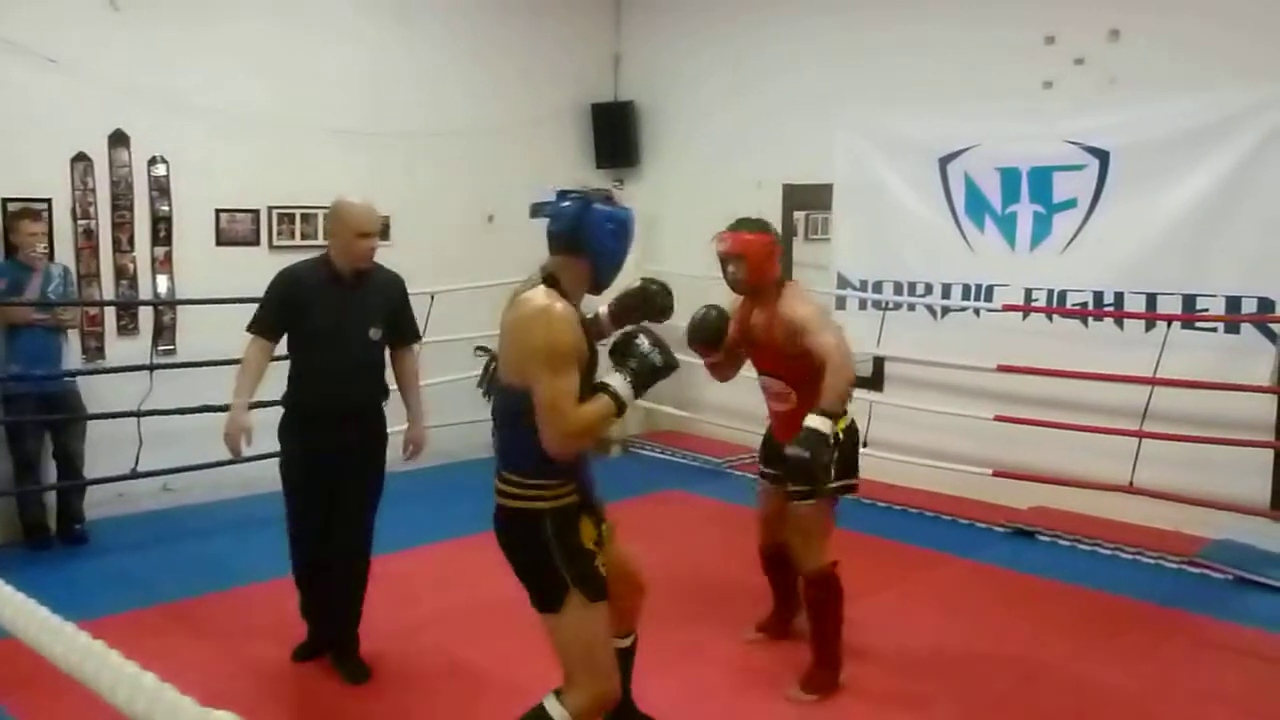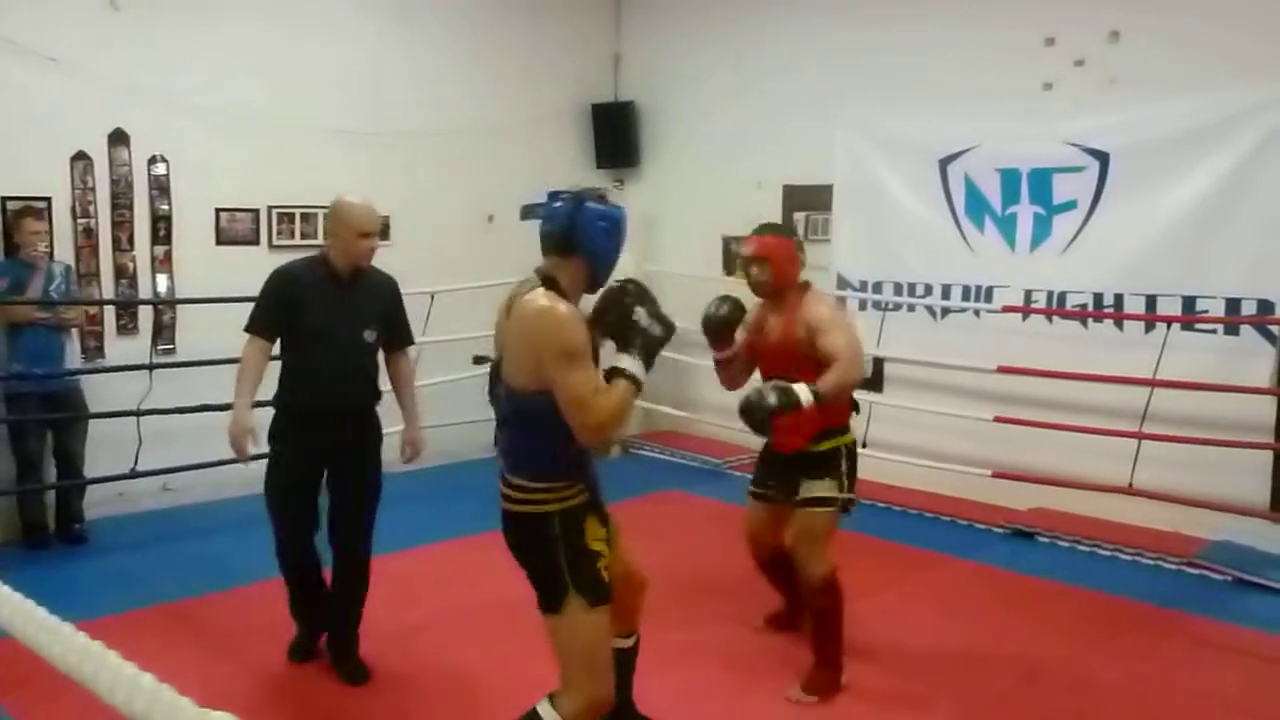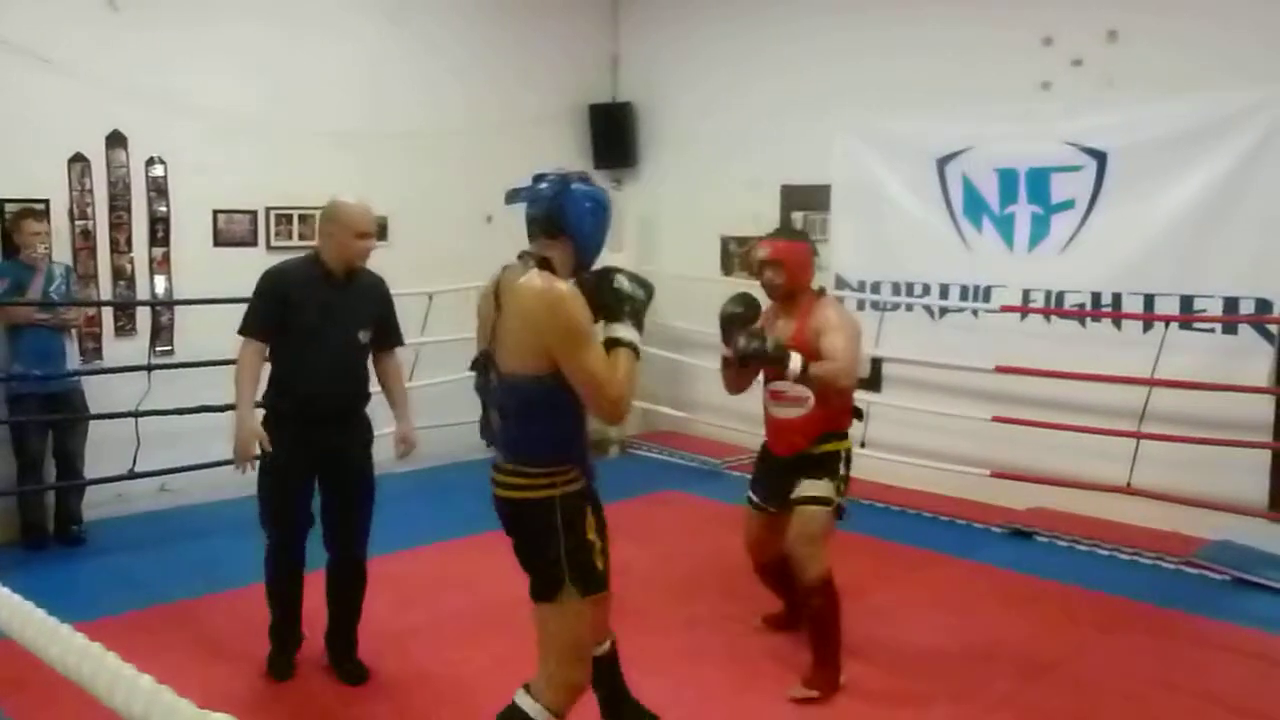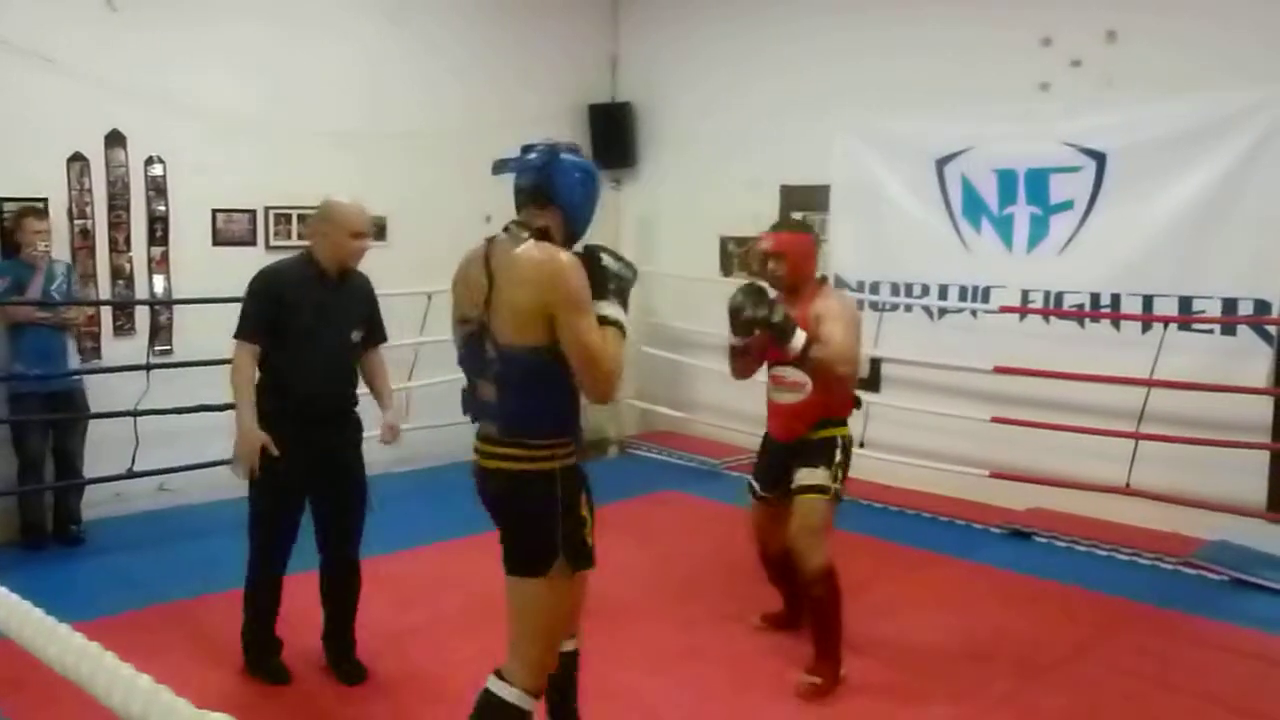
dt=0.1s
person 1, frame 1
left shoulder: (537, 299)
right shoulder: (550, 316)
right elbow: (563, 437)
left wrist: (613, 317)
right wrist: (626, 376)
left hip: (555, 497)
right hip: (541, 512)
left knee: (626, 585)
person 1, frame 2
left shoulder: (523, 302)
right shoulder: (552, 316)
right elbow: (594, 428)
left wrist: (600, 322)
right wrist: (634, 354)
left hip: (531, 494)
right hip: (552, 511)
left knee: (627, 586)
person 1, frame 3
left shoulder: (501, 287)
right shoulder: (555, 297)
right elbow: (612, 406)
right wrist: (624, 322)
left hip: (522, 482)
right hip: (549, 496)
left knee: (595, 592)
person 1, frame 4
left shoulder: (474, 265)
right shoulder: (556, 268)
right elbow: (602, 384)
right wrist: (610, 302)
left hip: (495, 463)
right hip: (541, 472)
left knee: (553, 616)
right knee: (535, 659)
person 2, frame 1
left shoulder: (389, 286)
right shoulder: (295, 282)
left elbow: (403, 354)
right elbow: (261, 344)
left wrist: (416, 418)
right wrist: (239, 407)
left hip: (364, 429)
right hip: (304, 427)
left knee: (352, 539)
right knee: (307, 536)
left ankle: (345, 642)
right ankle: (319, 628)
person 2, frame 2
left shoulder: (382, 288)
right shoulder: (290, 281)
left elbow: (397, 355)
right elbow: (257, 347)
left wrist: (412, 419)
right wrist: (242, 410)
left hip: (358, 429)
right hip: (296, 429)
left knee: (353, 542)
right knee: (292, 534)
left ankle: (344, 645)
right ankle: (310, 624)
person 2, frame 3
left shoulder: (373, 289)
right shoulder: (283, 281)
left elbow: (385, 356)
right elbow: (253, 349)
left wrist: (403, 416)
right wrist: (245, 416)
left hip: (348, 430)
right hip: (288, 430)
left knee: (349, 543)
right knee: (284, 539)
left ankle: (343, 646)
right ankle: (283, 639)
person 2, frame 4
left shoulder: (359, 287)
right shoulder: (275, 281)
left elbow: (370, 352)
right elbow: (245, 355)
left wrist: (388, 406)
right wrist: (246, 423)
left hip: (338, 428)
right hip: (281, 432)
left knee: (343, 541)
right knee: (271, 542)
left ankle: (341, 648)
right ankle: (259, 647)
person 3, frame 1
left shoulder: (797, 309)
right shoulder: (744, 308)
left elbow: (841, 363)
right elbow: (725, 371)
left wrist: (815, 432)
right wrist: (708, 346)
left hip: (822, 436)
right hip: (783, 433)
left knee: (808, 548)
right knee: (769, 530)
left ankle: (826, 663)
right ankle: (784, 612)
person 3, frame 2
left shoulder: (819, 310)
right shoulder: (756, 314)
left elbow: (851, 367)
right elbow: (732, 380)
left wrist: (798, 397)
right wrist: (720, 345)
left hip: (824, 450)
right hip: (780, 447)
left knee: (808, 555)
right knee: (761, 538)
left ankle: (827, 668)
right ankle: (796, 606)
person 3, frame 3
left shoulder: (829, 316)
right shoulder: (766, 318)
left elbow: (844, 376)
right elbow: (735, 385)
left wrist: (786, 361)
right wrist: (734, 343)
left hip: (822, 453)
right hip: (778, 452)
left knee: (806, 555)
right knee: (760, 546)
left ankle: (826, 667)
right ankle: (796, 608)
person 3, frame 4
left shoulder: (832, 305)
right shoulder: (775, 305)
left elbow: (842, 364)
right elbow: (741, 369)
left wrist: (789, 334)
right wrist: (741, 330)
left hip: (822, 440)
right hip: (778, 440)
left knee: (807, 542)
right knee: (767, 537)
left ankle: (827, 657)
right ankle: (796, 607)
person 4, frame 1
left shoulder: (61, 272)
left elbow: (74, 318)
left wrist: (33, 316)
right wrist: (35, 272)
left hip: (60, 378)
left knee: (72, 455)
left ankle: (71, 522)
right ankle: (35, 528)
person 4, frame 2
left shoulder: (63, 271)
left elbow: (76, 317)
left wrist: (35, 315)
right wrist: (38, 271)
left hip: (64, 379)
left knee: (72, 456)
right knee: (29, 459)
left ankle: (71, 522)
right ankle: (35, 528)
person 4, frame 3
left shoulder: (63, 272)
left elbow: (76, 318)
left wrist: (36, 316)
right wrist: (37, 272)
left hip: (65, 379)
left knee: (72, 457)
right knee: (30, 459)
left ankle: (69, 523)
right ankle: (34, 529)
person 4, frame 4
left shoulder: (65, 270)
left elbow: (78, 316)
left wrist: (37, 314)
right wrist: (38, 271)
left hip: (67, 378)
left knee: (71, 456)
right knee: (31, 458)
left ankle: (68, 523)
right ankle: (33, 528)
